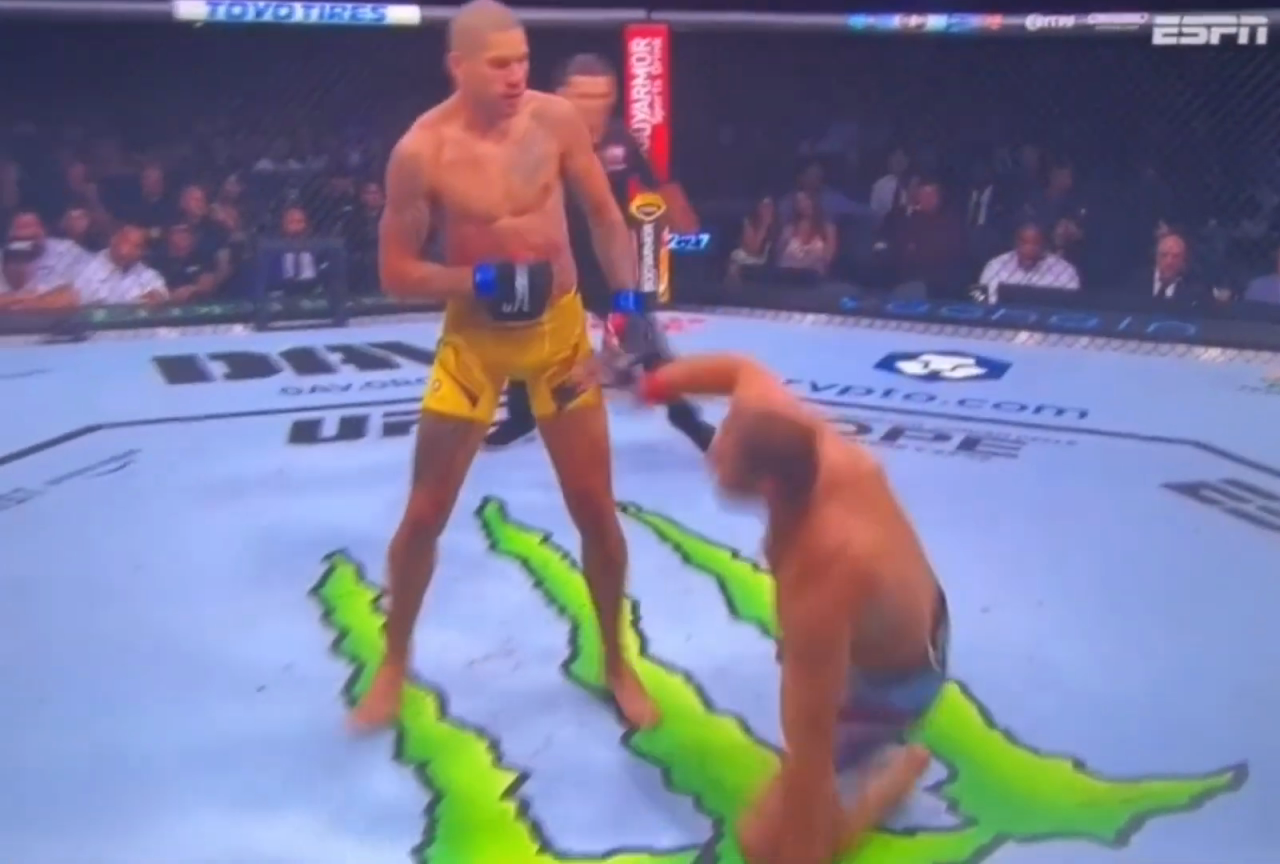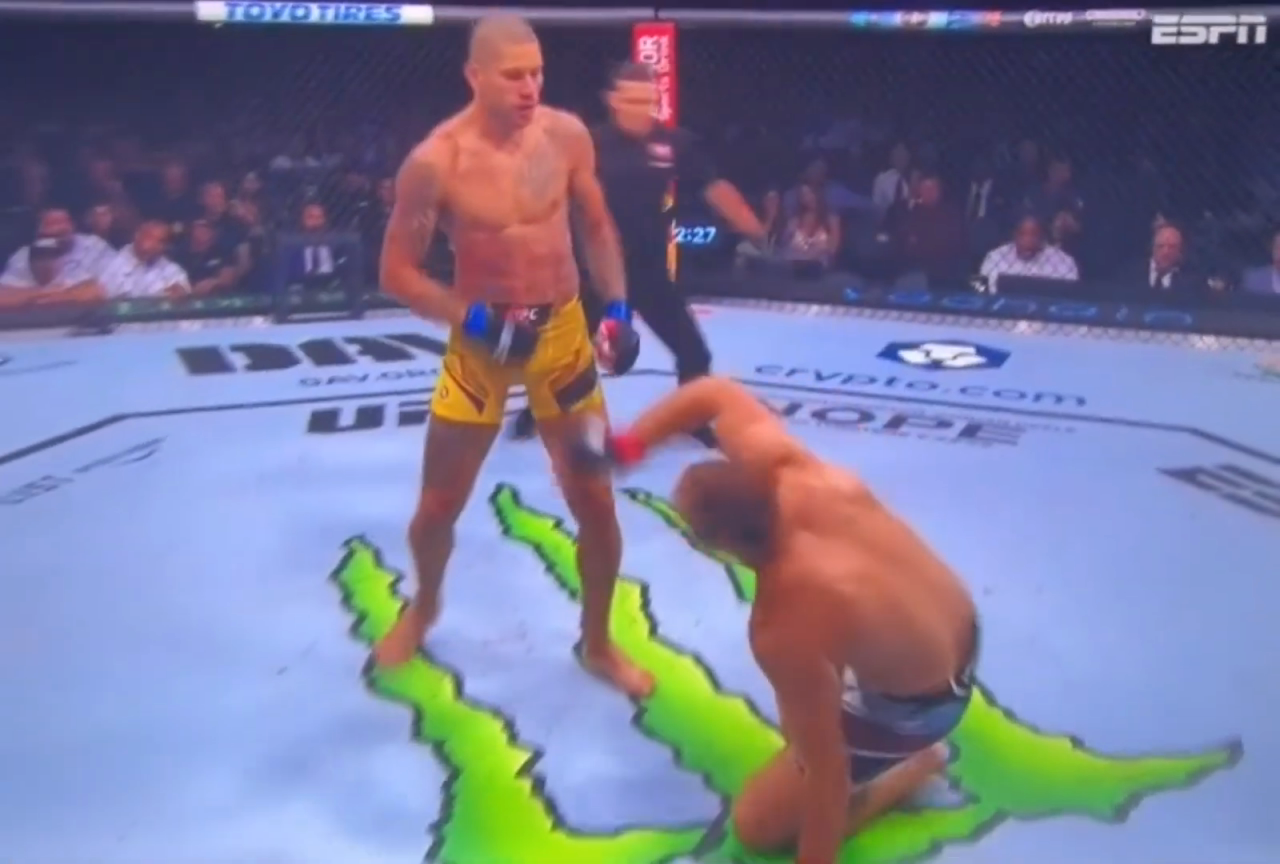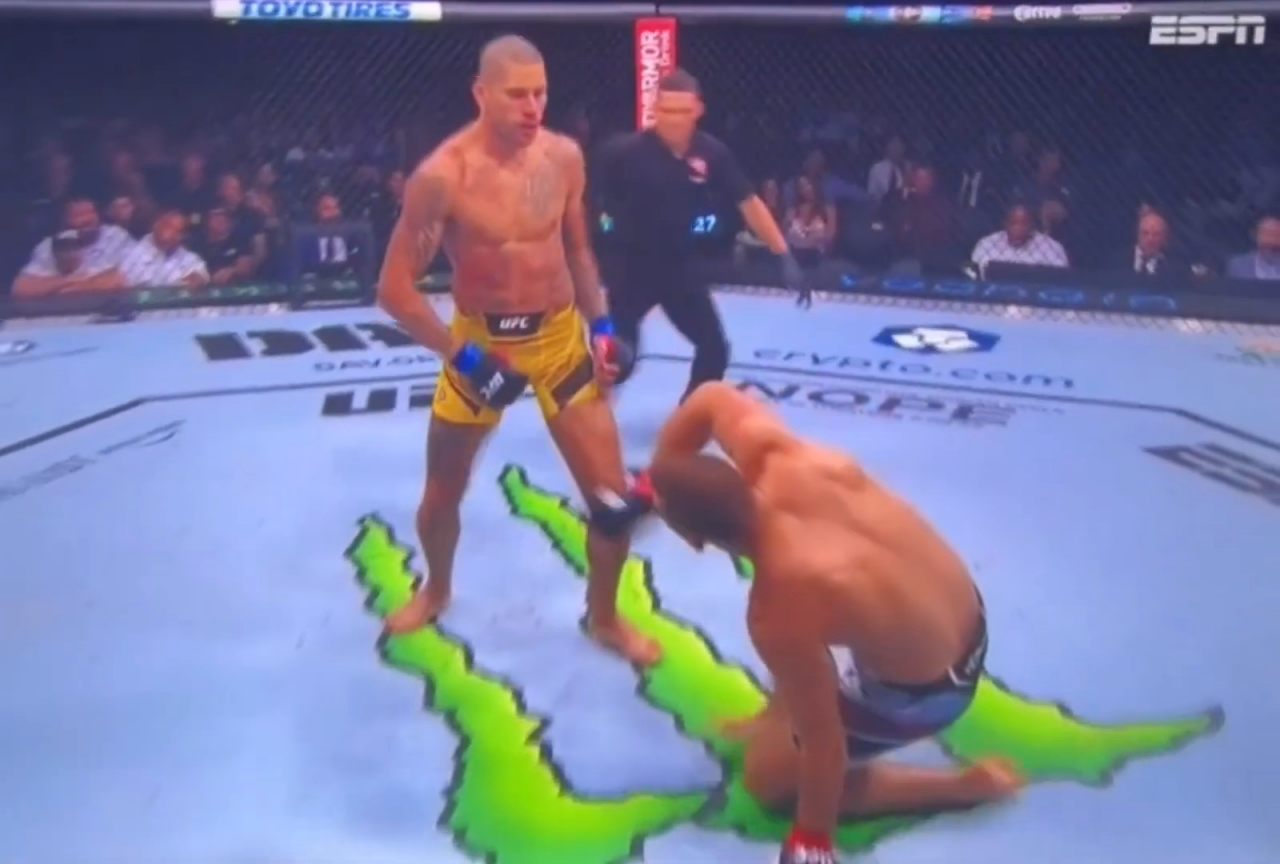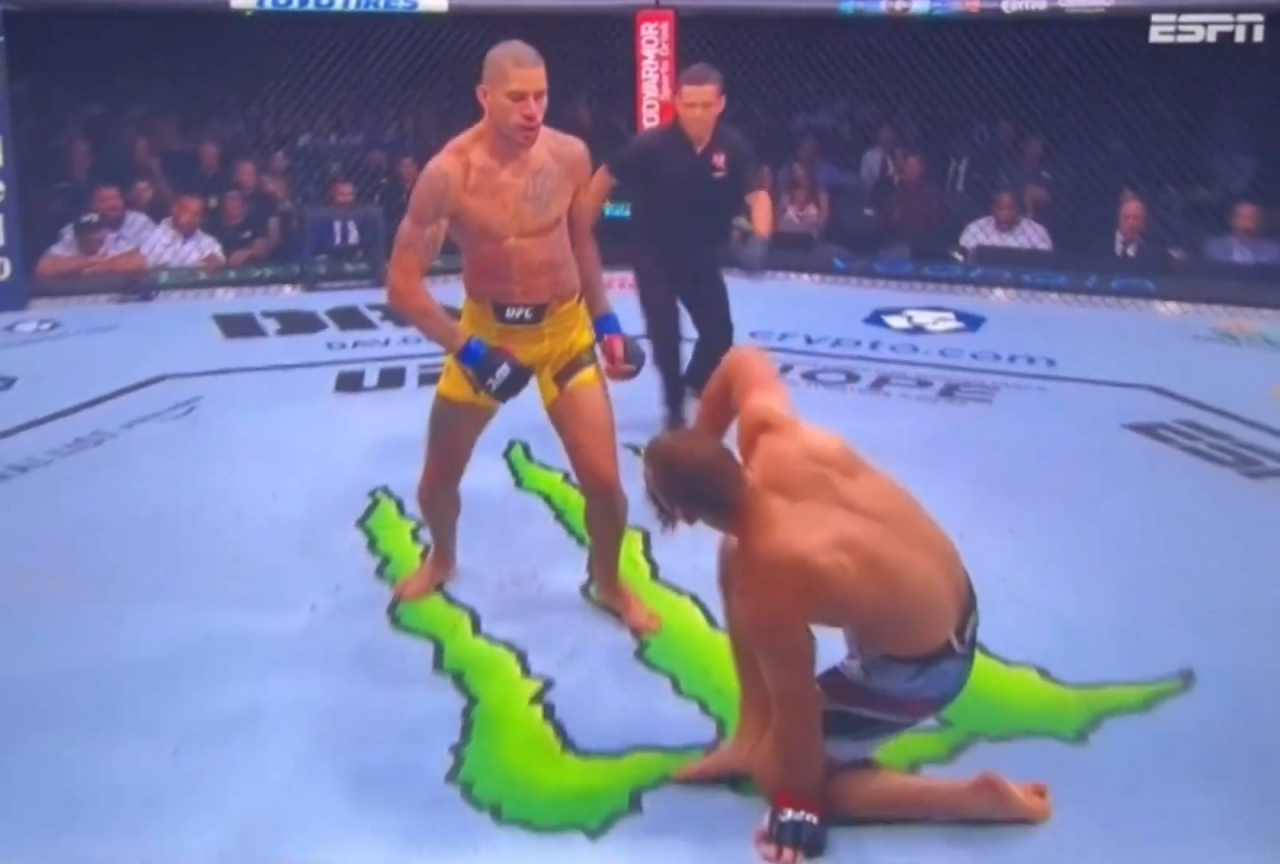
dt=0.2s
person 1, frame 1
left shoulder: (557, 118)
right shoulder: (421, 152)
left elbow: (604, 215)
right elbow: (397, 272)
left wrist: (628, 301)
right wrist: (486, 282)
left hip: (560, 327)
right hip: (476, 334)
left knee: (596, 511)
right knee: (424, 517)
left ankle: (615, 663)
right ankle: (395, 660)
person 1, frame 2
left shoulder: (568, 136)
right shoulder: (435, 161)
left elbow: (598, 230)
right elbow: (396, 273)
left wrist: (616, 310)
right wrist: (475, 324)
left hip: (563, 335)
right hip: (483, 338)
left knee: (596, 506)
right knee: (437, 509)
left ankle: (597, 642)
right ankle: (423, 608)
person 1, frame 3
left shoulder: (565, 158)
right shoulder: (442, 176)
right elbow: (396, 289)
left wrist: (599, 326)
right wrist: (464, 360)
left hip: (559, 339)
right hip: (480, 343)
left knee: (612, 496)
right knee: (439, 500)
left ankle: (604, 615)
right ankle: (436, 588)
person 1, frame 4
left shoulder: (569, 156)
right shoulder: (447, 174)
right elbow: (402, 285)
left wrist: (607, 322)
right wrist: (471, 355)
left hip: (564, 326)
right hip: (486, 329)
left knee: (601, 478)
right knee: (439, 476)
left ankle: (609, 582)
right ankle: (441, 558)
person 2, frame 1
left shoulder: (818, 590)
right shoulder: (808, 440)
left elbow: (809, 746)
right elbow: (743, 372)
right wrist: (649, 384)
left hip: (896, 686)
right hip: (922, 610)
left ankle: (899, 770)
person 2, frame 2
left shoulder: (786, 624)
right shoulder: (787, 469)
left elbow: (824, 767)
right elbow: (717, 393)
right wrist: (622, 447)
left hip: (918, 704)
left knee: (758, 822)
left ankle: (914, 767)
person 2, frame 3
left shoulder: (779, 611)
right shoulder: (777, 455)
left elbow: (824, 748)
right elbow: (712, 399)
right wrist: (651, 488)
left hip: (922, 692)
left knee: (768, 774)
left ankle: (968, 783)
right ankle: (778, 716)
person 2, frame 4
left shoulder: (764, 590)
right shoulder: (773, 434)
left elbow: (799, 715)
right elbow: (741, 360)
left wrist: (799, 803)
right wrist: (700, 440)
left hip: (918, 668)
left knee: (775, 773)
left ankle: (975, 796)
right ankle: (752, 738)
person 3, frame 1
left shoulder: (622, 143)
left elbow: (663, 191)
left wrist: (688, 236)
left hip: (606, 267)
left ankle: (687, 420)
right ankle: (520, 418)
person 3, frame 2
left shoulder: (674, 143)
right shoulder: (587, 146)
left elbow: (716, 189)
left wrist: (757, 235)
left hip: (648, 269)
left knee: (693, 353)
person 3, frame 3
left shoulder: (712, 154)
right shoulder: (626, 150)
left elbow: (749, 204)
left wrist: (784, 255)
left hip: (679, 266)
right hip: (628, 269)
left knee: (714, 346)
person 3, frame 4
left shoulder: (734, 147)
right shoulder: (651, 144)
left elbow: (759, 196)
right elbow: (606, 177)
left wrist: (759, 239)
left hip: (699, 254)
right hip: (653, 254)
left knee: (719, 332)
right knee: (665, 333)
left ankle: (693, 386)
right ankle: (675, 404)
